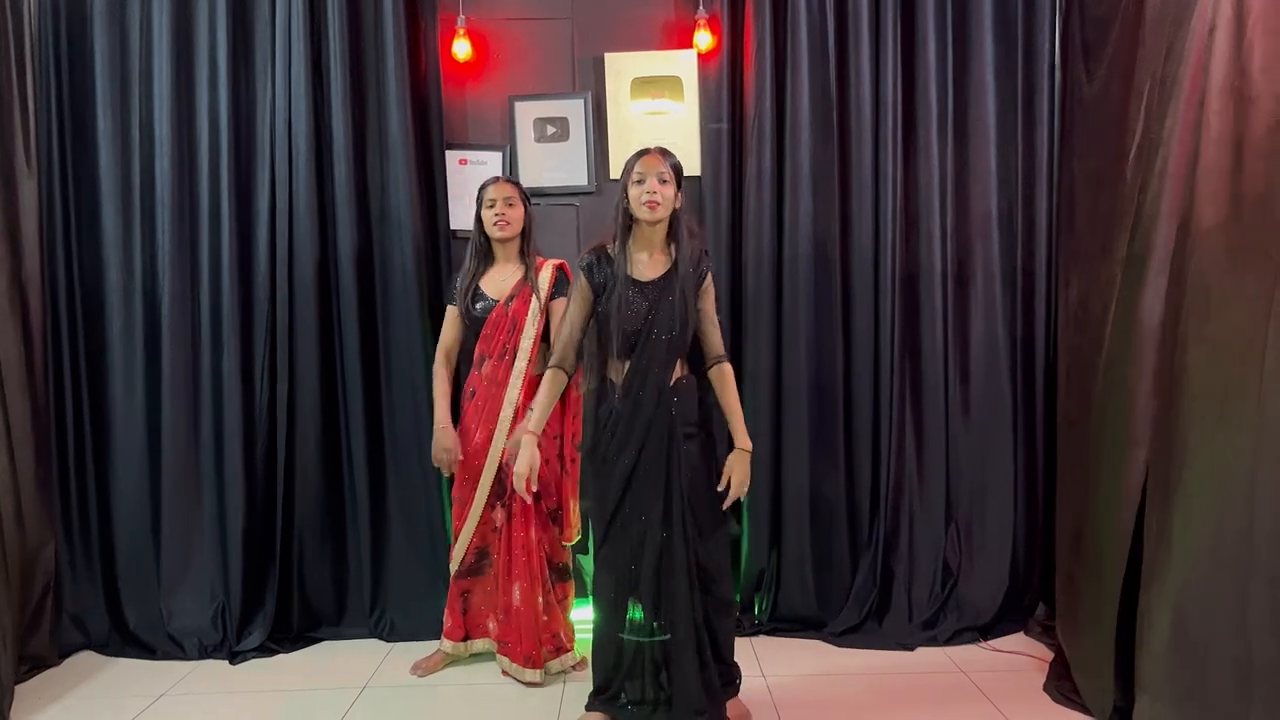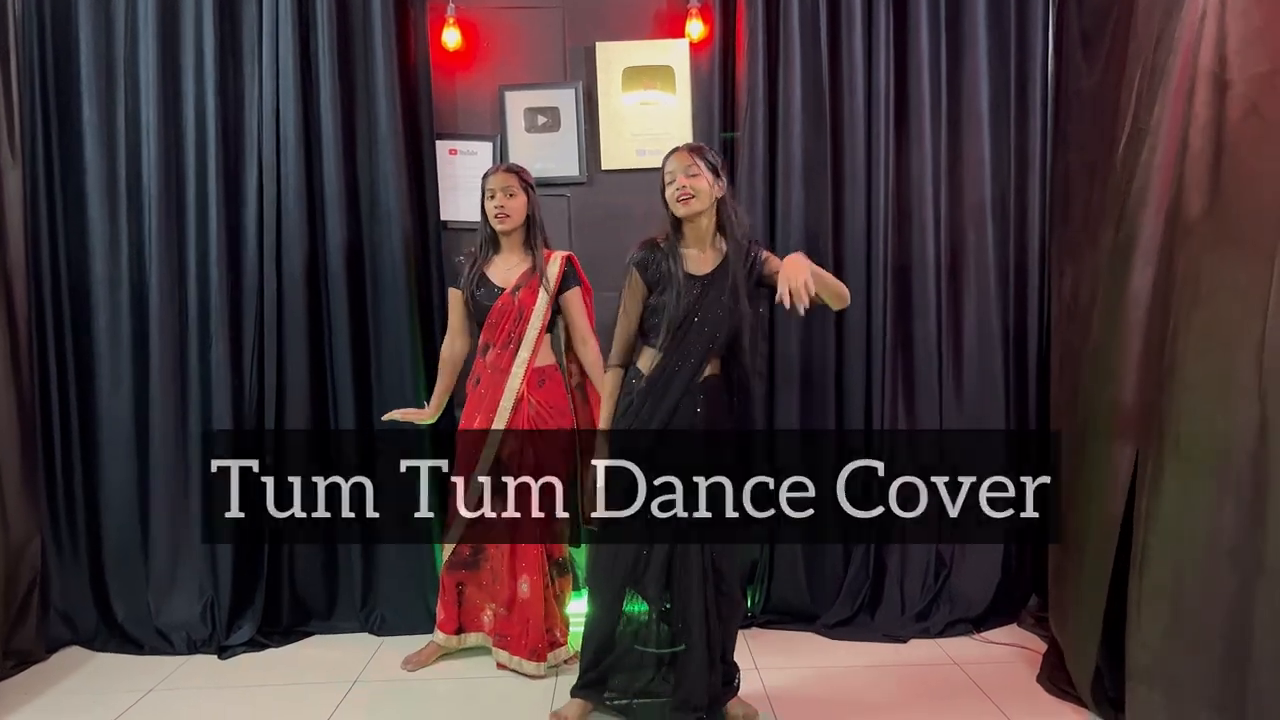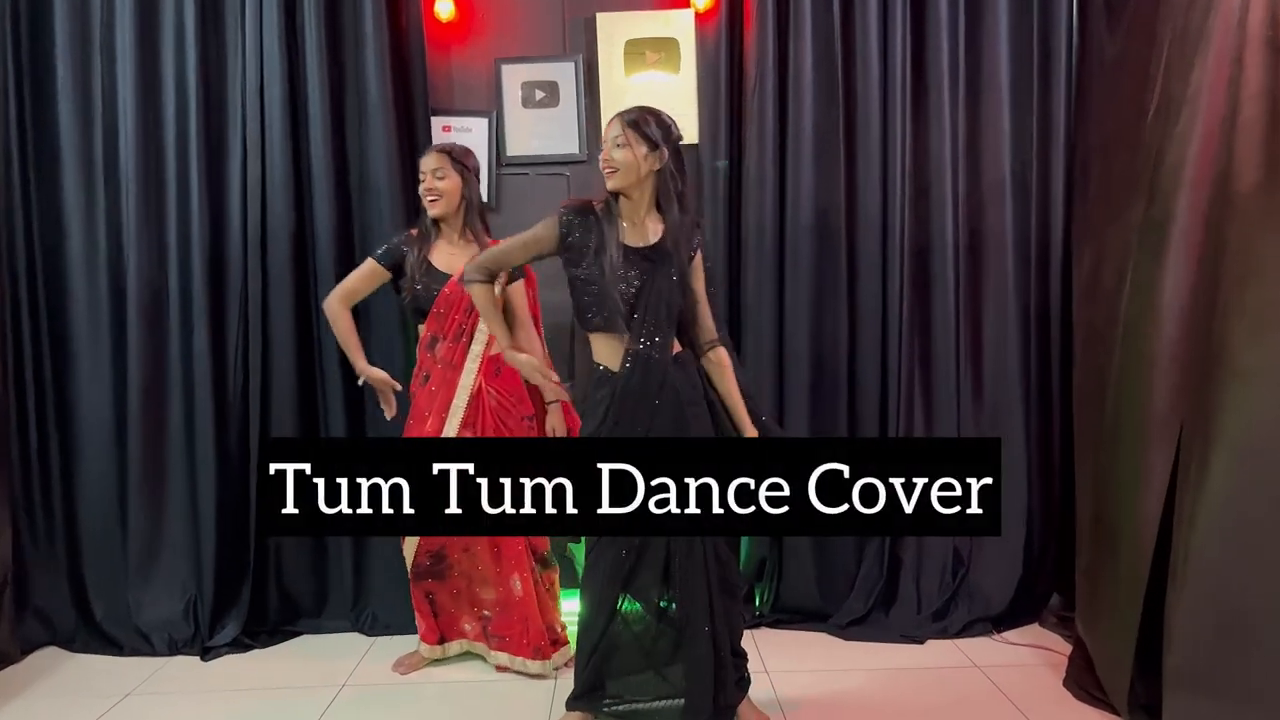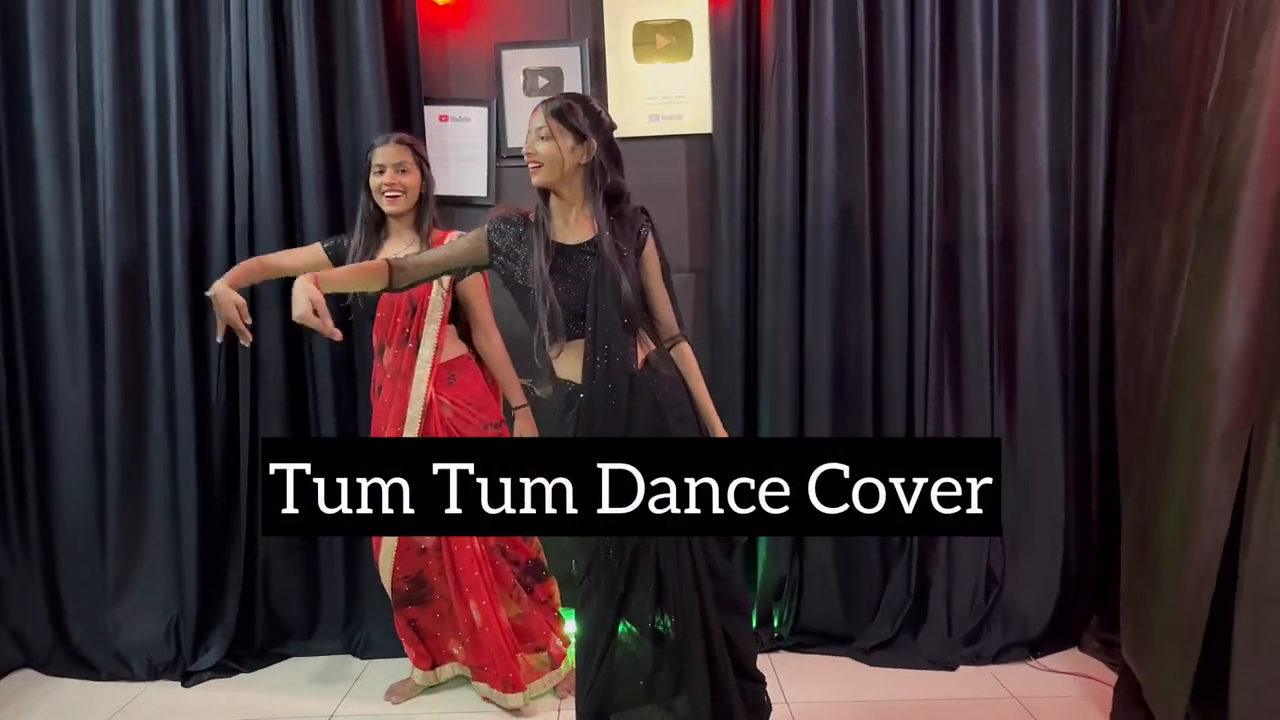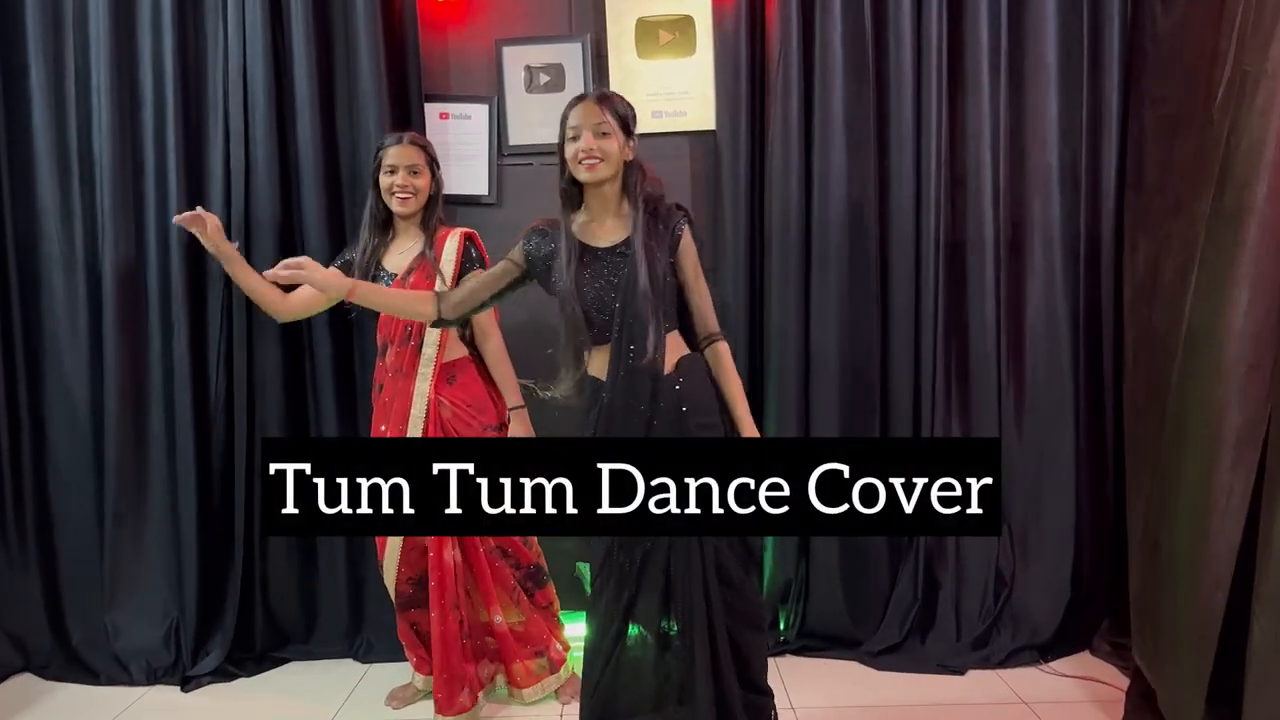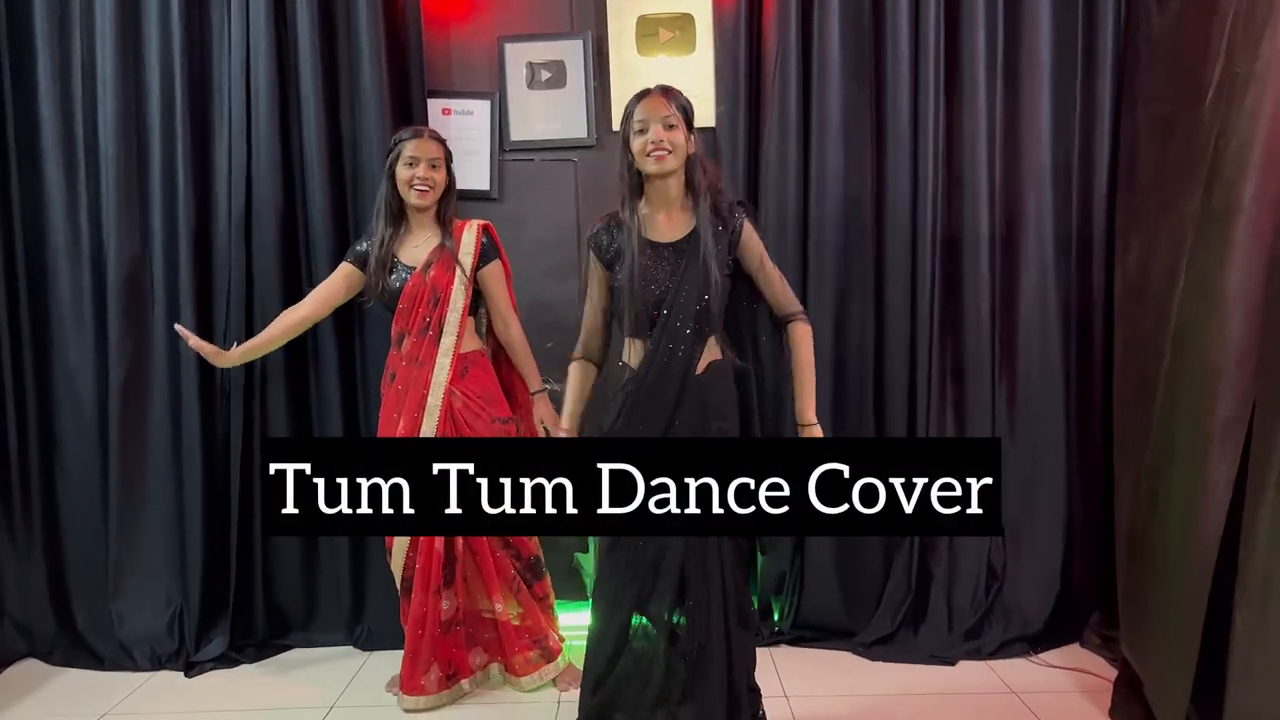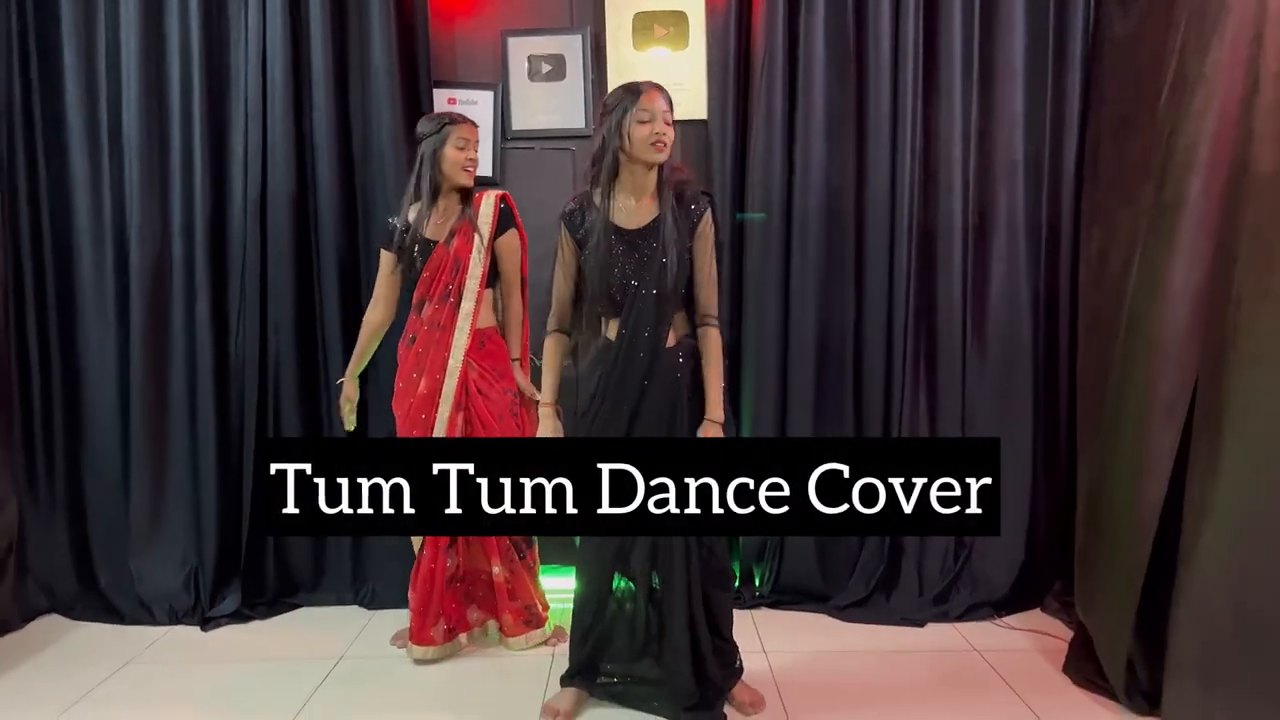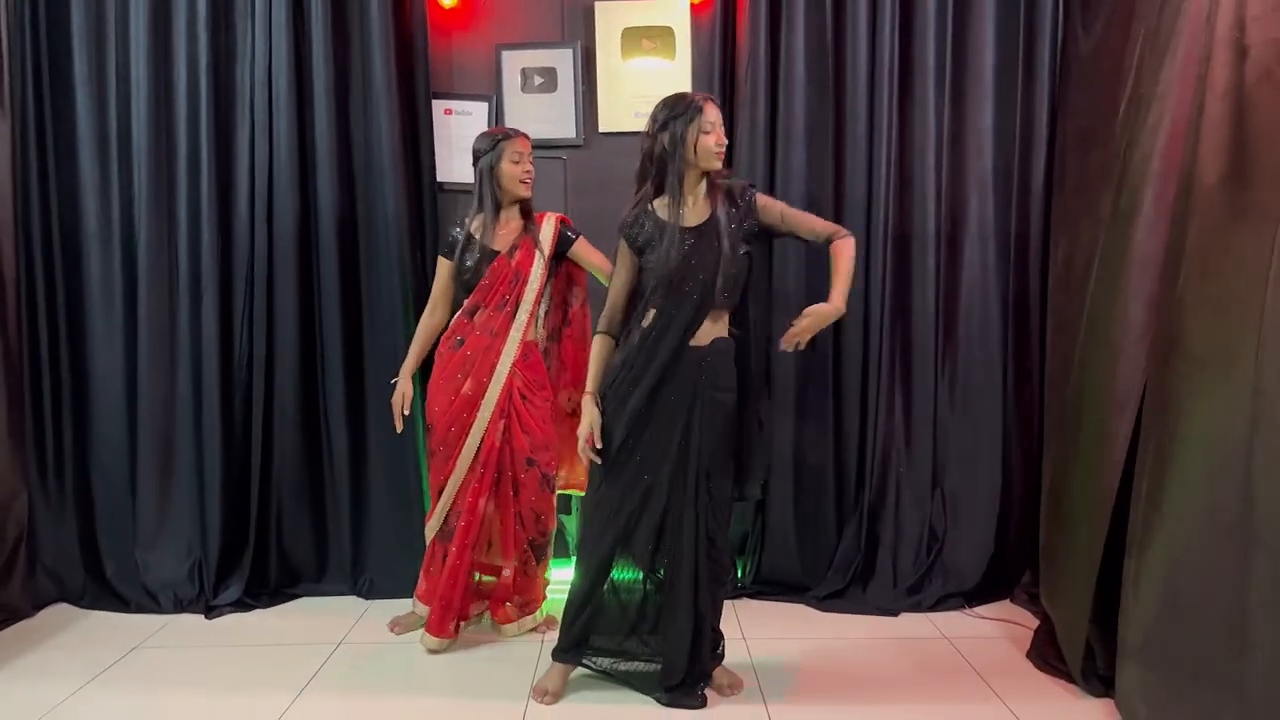
dt=0.5s
person 1, frame 1
left shoulder: (694, 267)
right shoulder: (597, 266)
left elbow: (717, 360)
right elbow: (563, 359)
left wrist: (741, 442)
right wrist: (530, 436)
left hip: (680, 421)
right hip: (617, 423)
left knee: (698, 555)
right knee: (621, 556)
person 1, frame 2
left shoulder: (746, 258)
right shoulder: (650, 258)
left elbow: (839, 299)
right elbow: (618, 356)
left wrist: (800, 265)
left hip: (705, 416)
right hip: (643, 413)
left knee: (708, 552)
right knee: (621, 551)
person 1, frame 3
left shoulder: (683, 238)
right shoulder: (580, 224)
left elbow: (707, 340)
right elbow: (479, 270)
left wrist: (746, 428)
right wrist: (508, 349)
left hip: (678, 399)
right hip: (612, 403)
left knee: (700, 544)
right knee: (615, 548)
person 1, frame 4
left shoulder: (630, 227)
right shoulder: (512, 235)
left elbow: (670, 334)
right elbow: (400, 269)
left wrist: (716, 430)
right wrist: (315, 279)
left hip: (659, 404)
right hip: (590, 415)
left knee: (698, 563)
right knee: (610, 572)
person 1, frame 5
left shoulder: (667, 225)
right shoulder: (548, 244)
left elbow: (710, 335)
right elbow: (445, 307)
left wrist: (748, 432)
right wrist: (339, 284)
left hip: (686, 410)
right hip: (614, 418)
left knee: (709, 573)
right knee: (621, 579)
person 1, frame 6
left shoulder: (728, 222)
right shoulder: (609, 237)
left elbow: (792, 317)
right elbow: (589, 348)
left wrist: (807, 421)
right wrist: (565, 435)
left hip: (707, 408)
right hip: (630, 411)
left knee: (715, 569)
right knee: (627, 571)
person 1, frame 7
left shoulder: (691, 210)
right shoulder: (581, 216)
left elbow: (709, 319)
right elbow: (560, 323)
left wrist: (713, 418)
right wrist: (547, 408)
left hip: (679, 380)
right hip: (608, 383)
left knee: (693, 529)
right knee: (607, 530)
person 1, frame 8
left shoulder: (740, 205)
right shoulder: (642, 223)
left elbow: (839, 237)
right elbow: (610, 320)
left wrist: (834, 303)
right wrist: (590, 398)
left hip: (711, 377)
right hip: (641, 377)
left knee: (700, 520)
right knee: (613, 514)
left ankle: (697, 655)
right ankle: (570, 650)
person 2, frame 1
left shoulder: (551, 275)
right shoulder: (468, 280)
right elbow: (447, 355)
right wrist: (442, 421)
right hip: (479, 411)
left knee: (538, 525)
right knee: (474, 523)
left ankle: (541, 643)
right ankle: (460, 635)
person 2, frame 2
left shoulder: (557, 267)
right shoulder: (470, 268)
left elbow: (584, 342)
right elbow: (456, 342)
right wrist: (433, 407)
left hip: (541, 401)
right hip: (484, 401)
right knee: (470, 513)
left ankle: (536, 636)
right ankle: (450, 630)
person 2, frame 3
right shoulder: (407, 249)
left elbow: (525, 335)
right elbow: (336, 302)
left wrist: (553, 402)
right wrist: (363, 367)
left hip: (498, 395)
right hip: (433, 396)
left ankle: (533, 637)
right ankle: (439, 636)
person 2, frame 4
left shoulder: (453, 248)
right shoulder: (355, 249)
left elbow: (485, 333)
right elbow: (265, 265)
left wrist: (520, 407)
right wrist: (225, 285)
left hip: (459, 401)
right hip: (394, 406)
left knee: (493, 533)
right knee: (404, 542)
left ankle: (542, 656)
right ankle: (432, 660)
person 2, frame 5
left shoulder: (458, 246)
right shoulder: (365, 255)
left elbow: (487, 334)
right elbow: (286, 306)
left wrist: (516, 410)
right wrist: (222, 248)
left hip: (461, 403)
right hip: (395, 409)
left knee: (492, 535)
right knee: (412, 544)
left ankle: (544, 662)
right ankle: (436, 669)
person 2, frame 6
left shoulder: (474, 238)
right shoulder: (374, 249)
left elbow: (505, 323)
right elbow: (307, 310)
left wrist: (537, 392)
right wrist: (231, 355)
left hip: (472, 395)
right hip: (406, 400)
left knee: (496, 525)
right knee: (418, 533)
left ankle: (538, 651)
right ankle: (440, 660)
person 2, frame 7
left shoulder: (493, 210)
right shoulder: (402, 224)
left elbow: (513, 292)
right elbow: (381, 306)
left wrist: (518, 361)
right wrist: (352, 373)
left hip: (482, 363)
right hip: (421, 367)
left ankle: (520, 615)
right ankle: (441, 614)
person 2, frame 8
left shoulder: (550, 230)
right shoulder: (461, 235)
left elbow: (615, 274)
right elbow: (436, 310)
right wrist: (406, 374)
left hip: (521, 373)
right hip: (460, 370)
left knee: (525, 487)
right knee: (457, 486)
left ankle: (517, 603)
right ankle: (442, 601)
